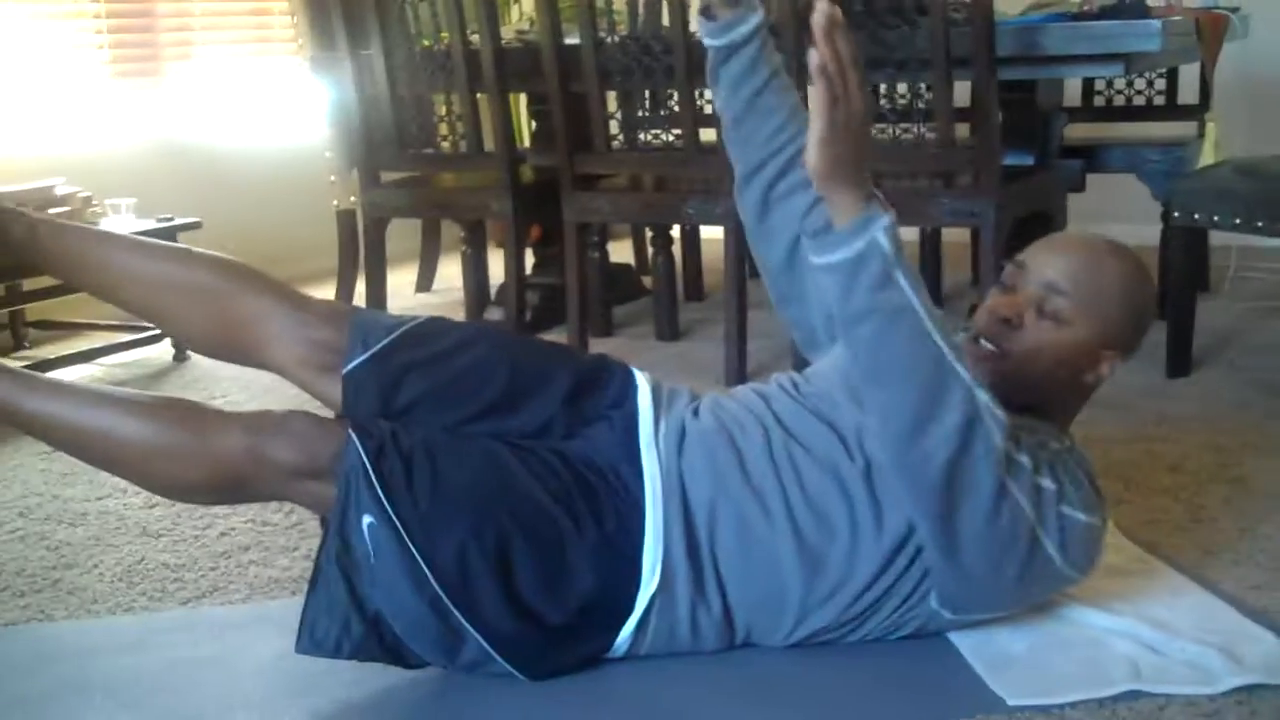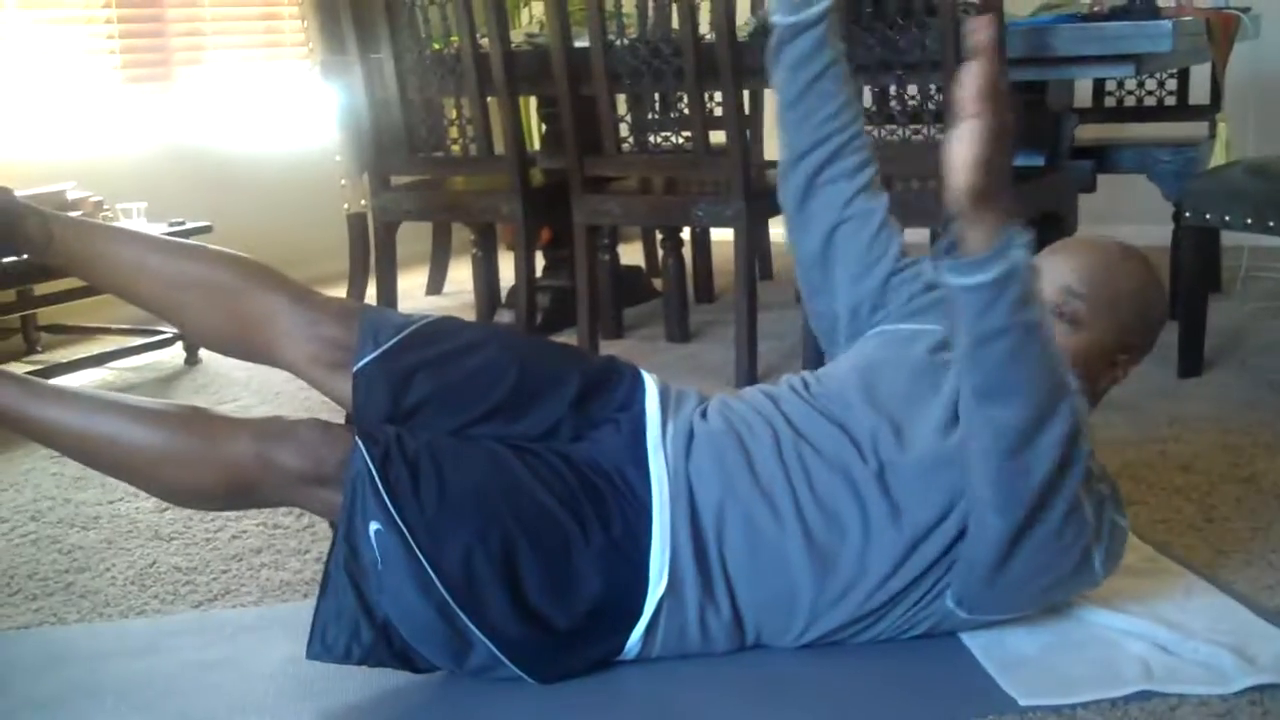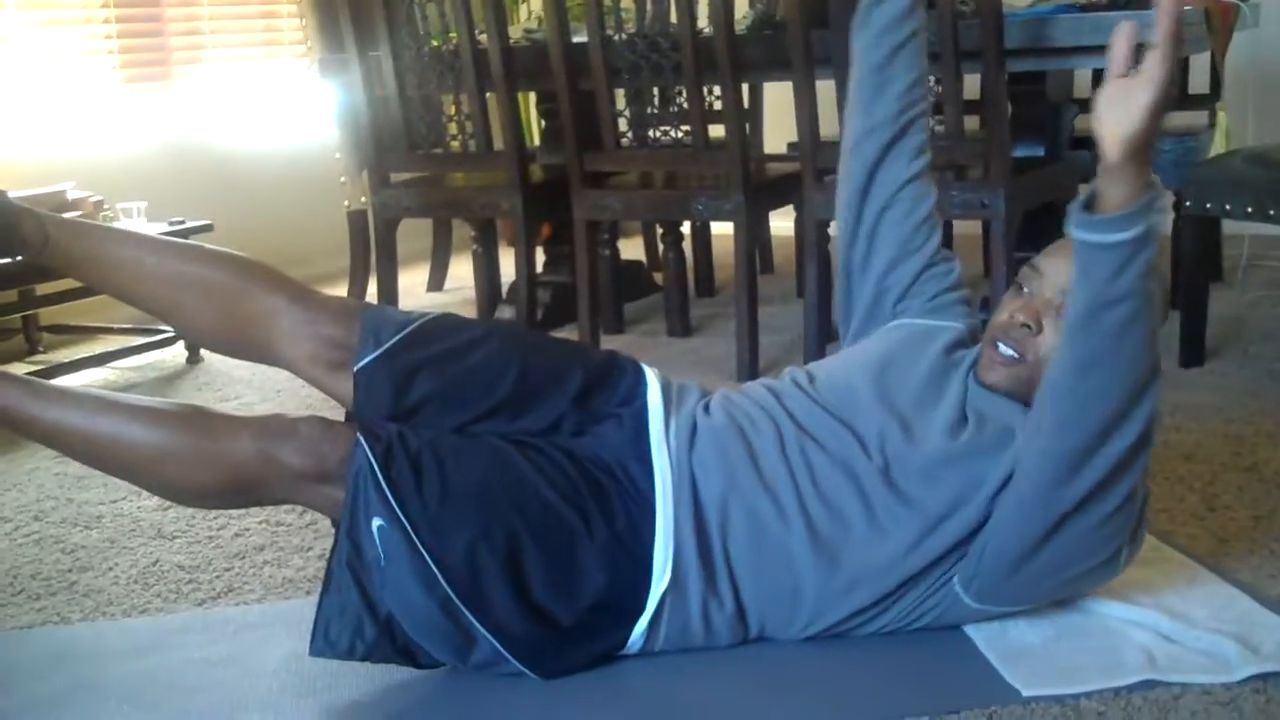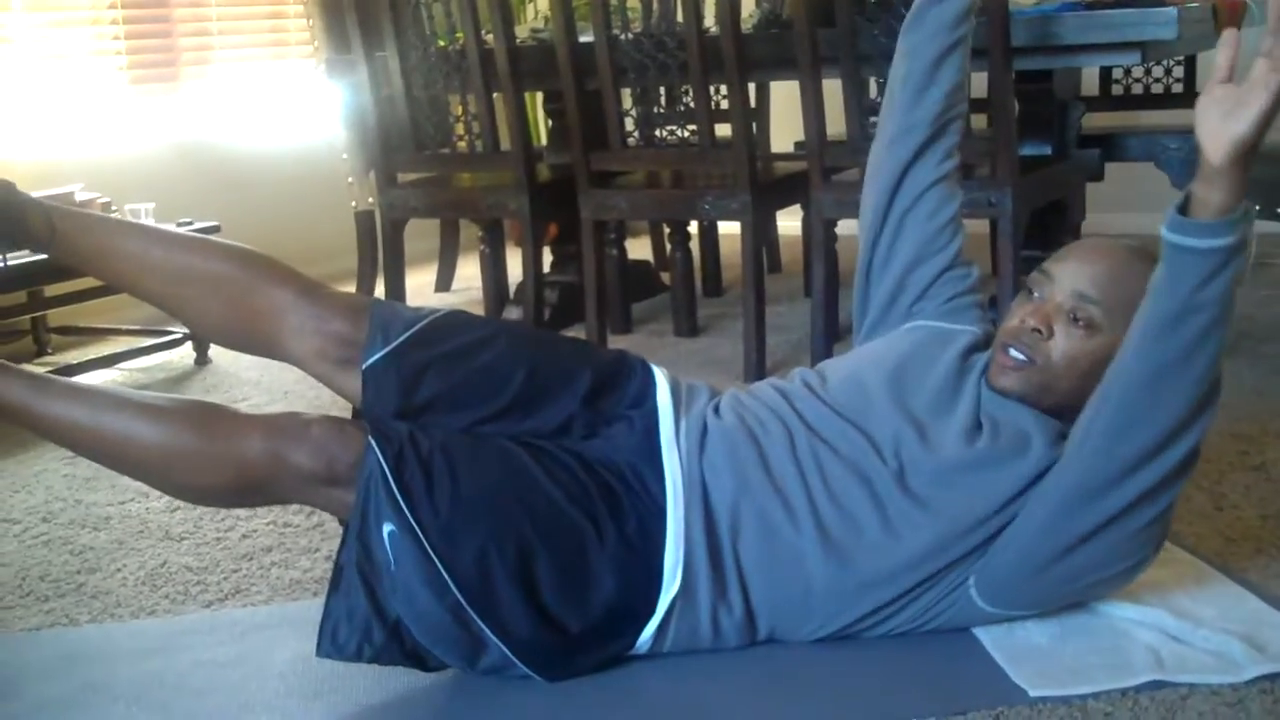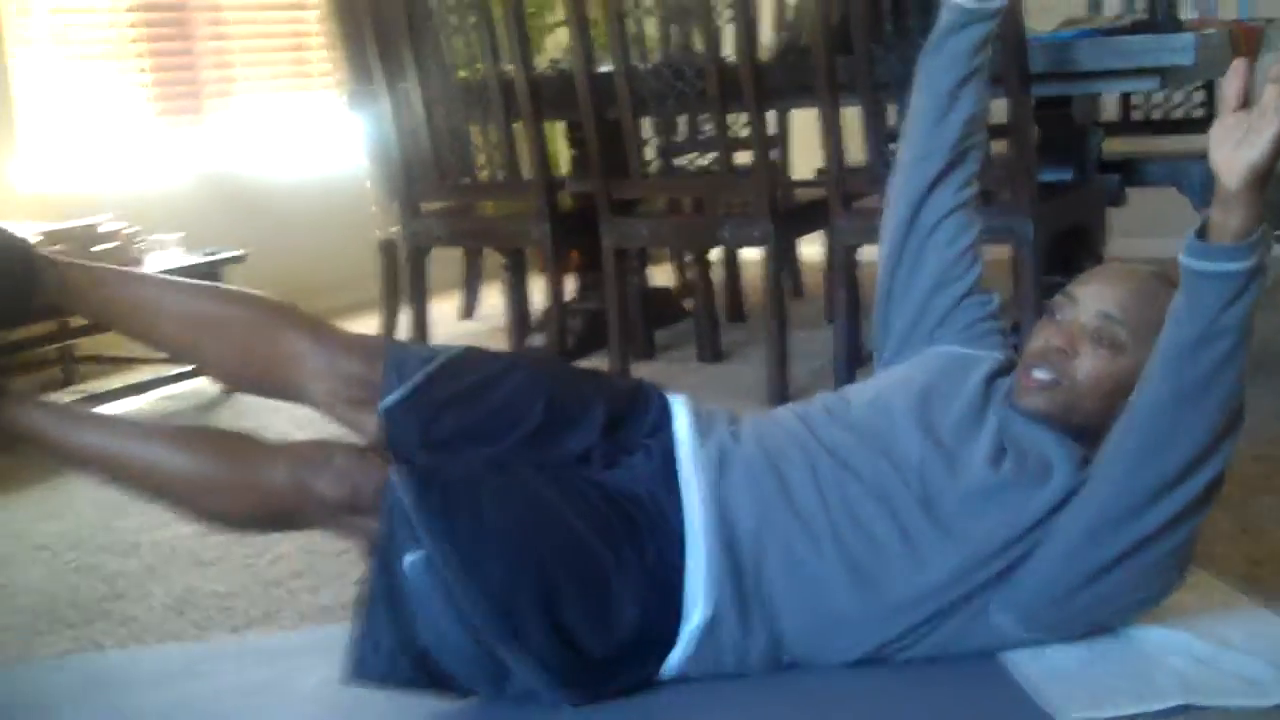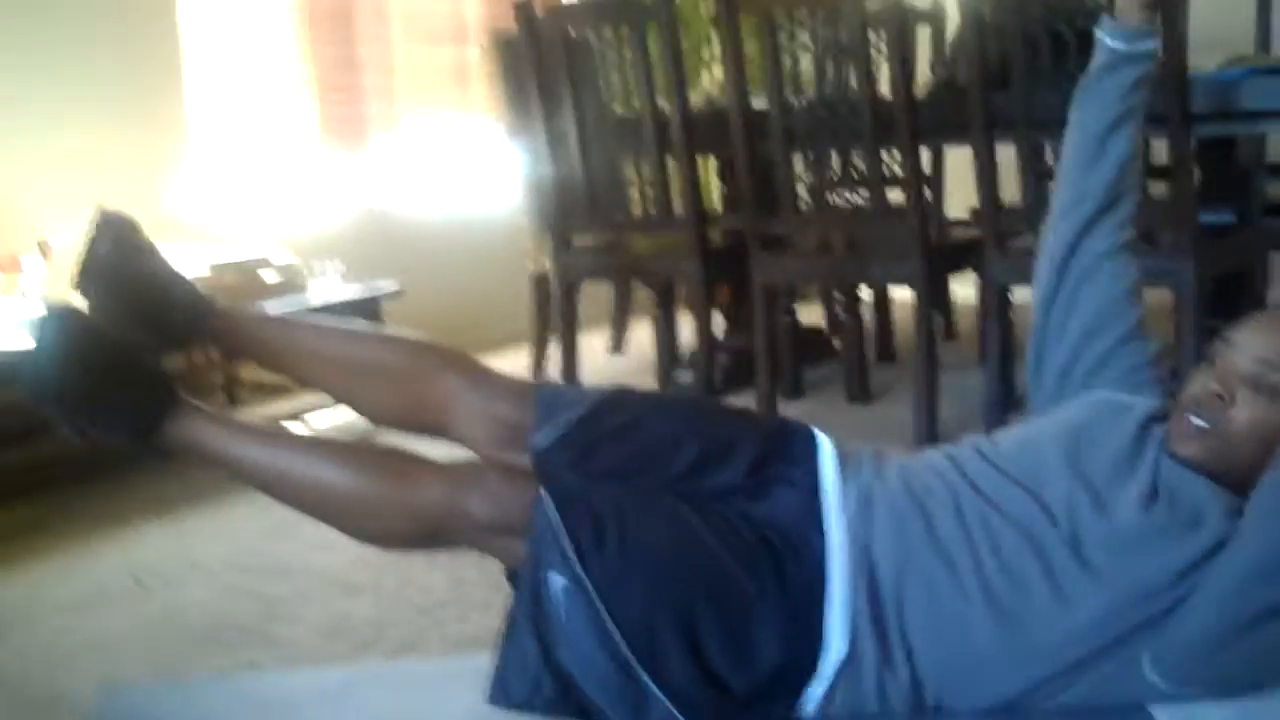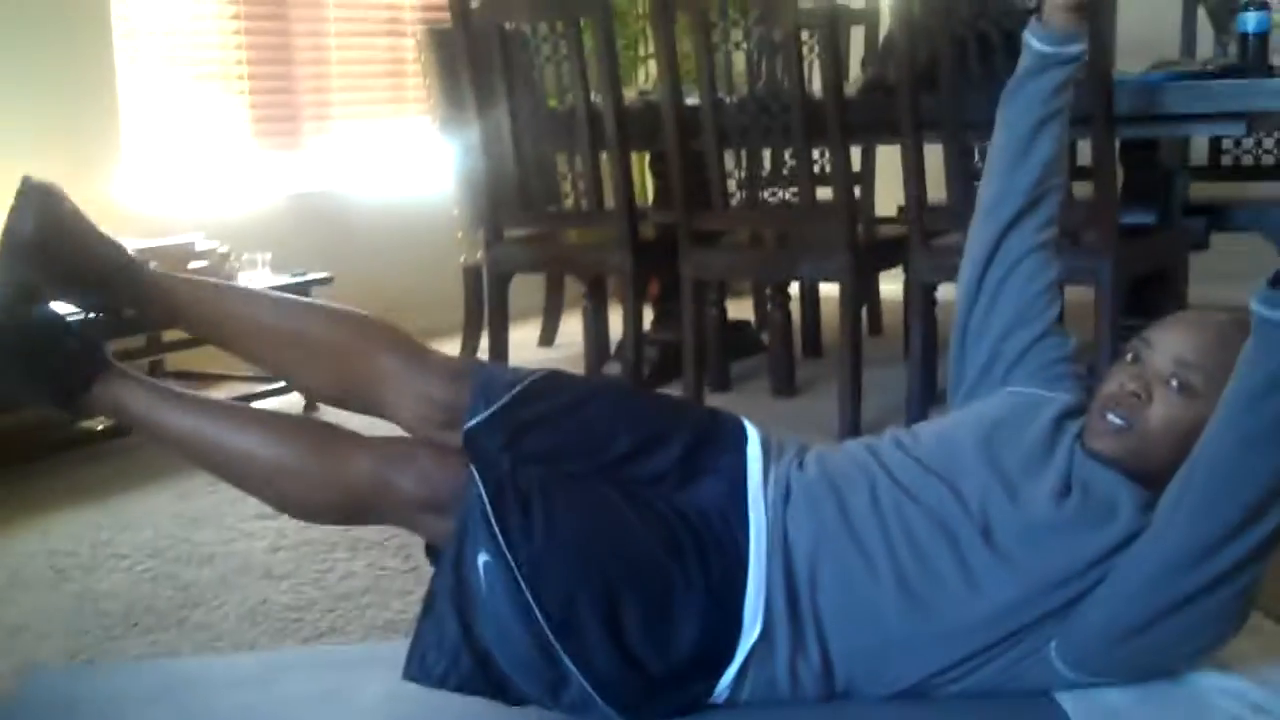
dt=0.3s
person 1, frame 1
left shoulder: (1047, 522)
right shoulder: (924, 350)
left elbow: (936, 454)
right elbow: (783, 202)
left wrist: (853, 202)
left hip: (620, 560)
right hip: (630, 420)
left knee: (277, 450)
right knee: (296, 331)
person 1, frame 2
left shoulder: (1065, 525)
right shoulder: (925, 327)
left elbow: (1019, 433)
right elbow: (828, 188)
left wrist: (980, 221)
left hip: (628, 566)
right hip: (640, 425)
left knee: (288, 459)
right knee: (308, 331)
person 1, frame 3
left shoulder: (1059, 523)
right shoulder: (936, 331)
left elbow: (1096, 406)
right elbow: (882, 168)
left wrist: (1121, 185)
left hip: (631, 556)
right hip: (637, 418)
left knee: (287, 454)
right knee: (305, 327)
person 1, frame 4
left shoulder: (1073, 519)
right shoulder: (950, 330)
left elbow: (1157, 408)
right elbow: (911, 163)
left hip: (640, 561)
right hip: (650, 417)
left knee: (303, 457)
right knee: (317, 324)
person 1, frame 5
left shoulder: (1086, 541)
right shoulder: (973, 354)
left elbow: (1175, 433)
right elbow: (928, 197)
left hip: (660, 585)
right hip: (660, 442)
left knee: (328, 480)
right knee: (330, 368)
person 1, frame 6
right shoulder: (1121, 405)
right elbow: (1085, 241)
right hip: (810, 486)
left knee: (482, 501)
right knee: (480, 406)
left ankle: (164, 416)
right ankle: (193, 310)
person 1, frame 7
left shoulder: (1150, 586)
right shoulder: (1047, 401)
right elbow: (1010, 238)
left hip: (721, 607)
right hip: (740, 473)
left knee: (406, 479)
right knee: (412, 382)
right ankle: (120, 276)
